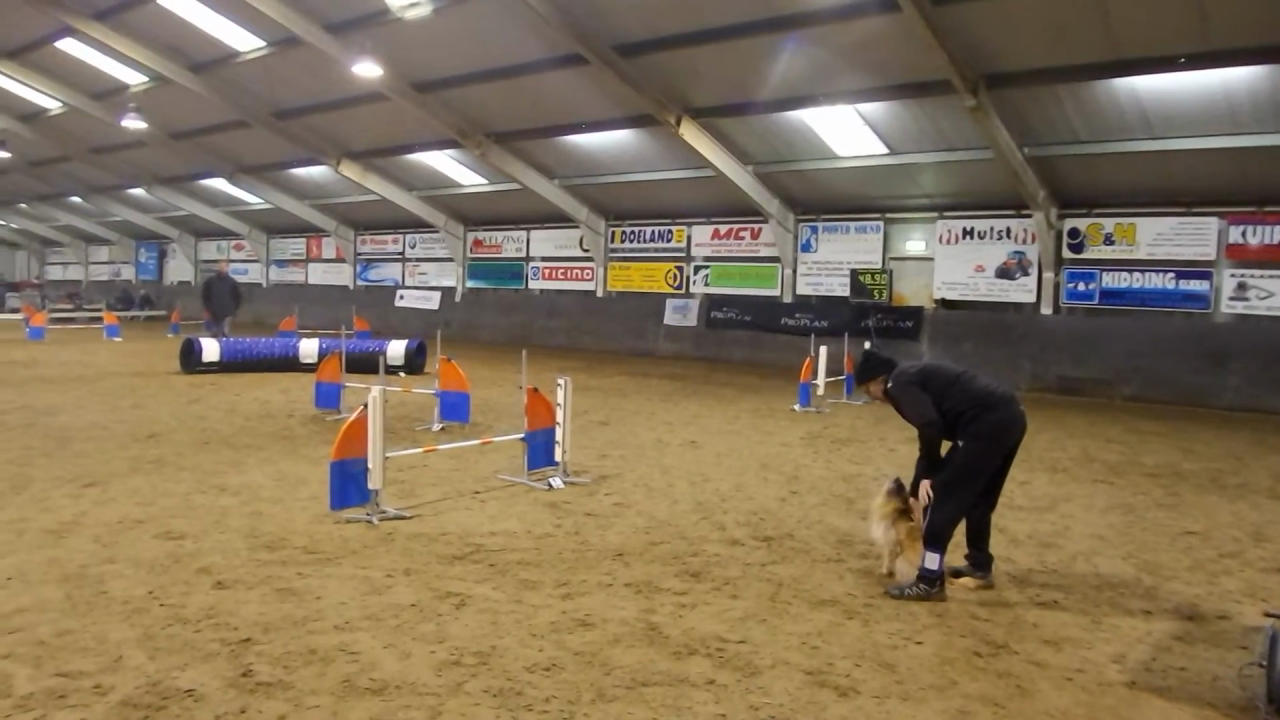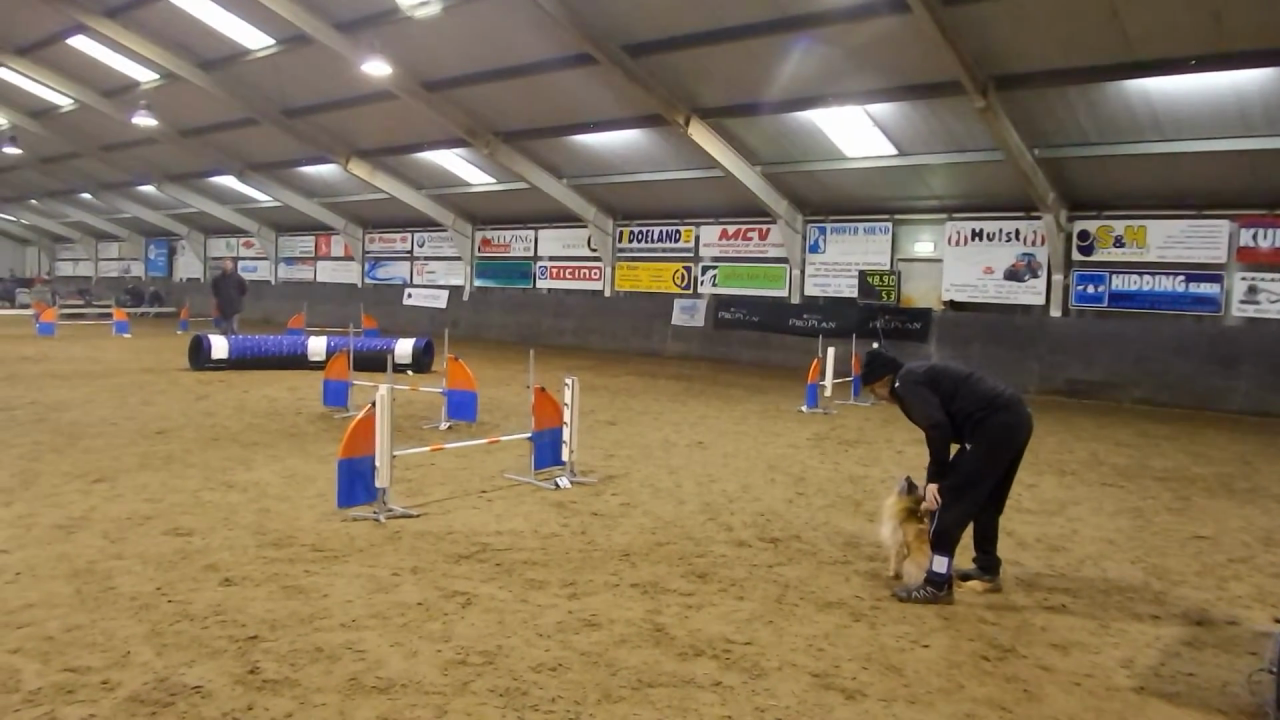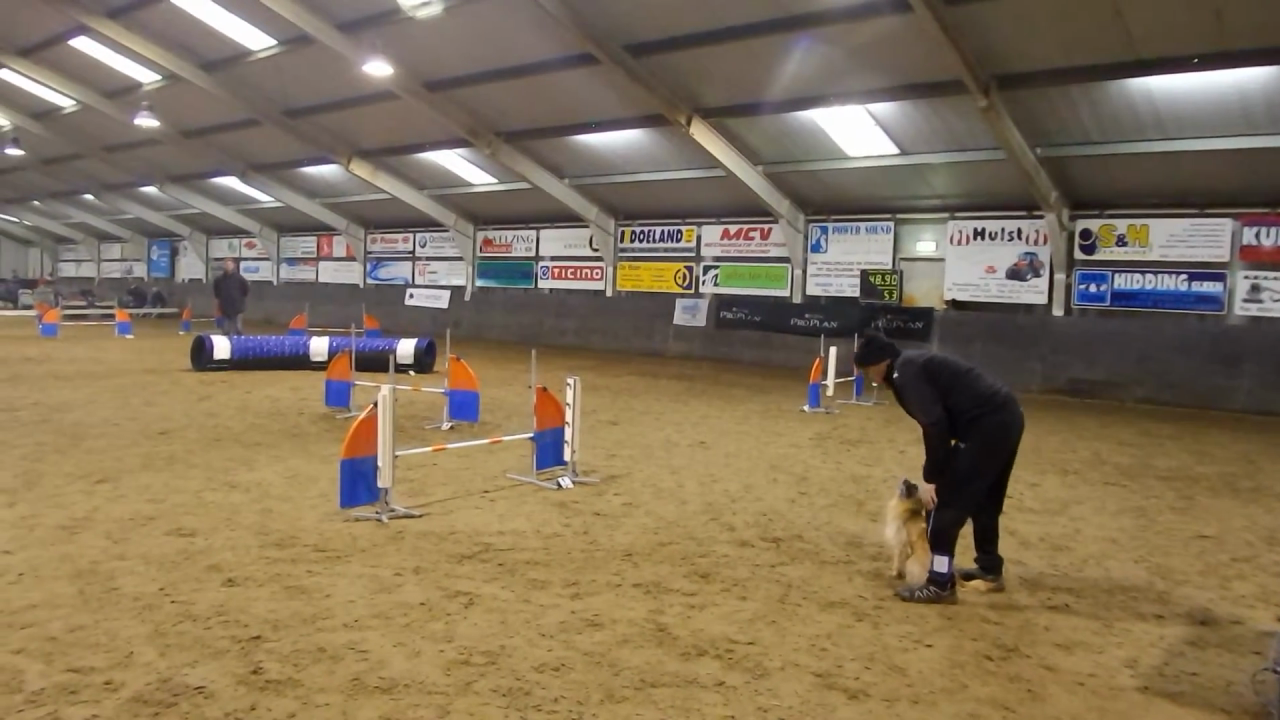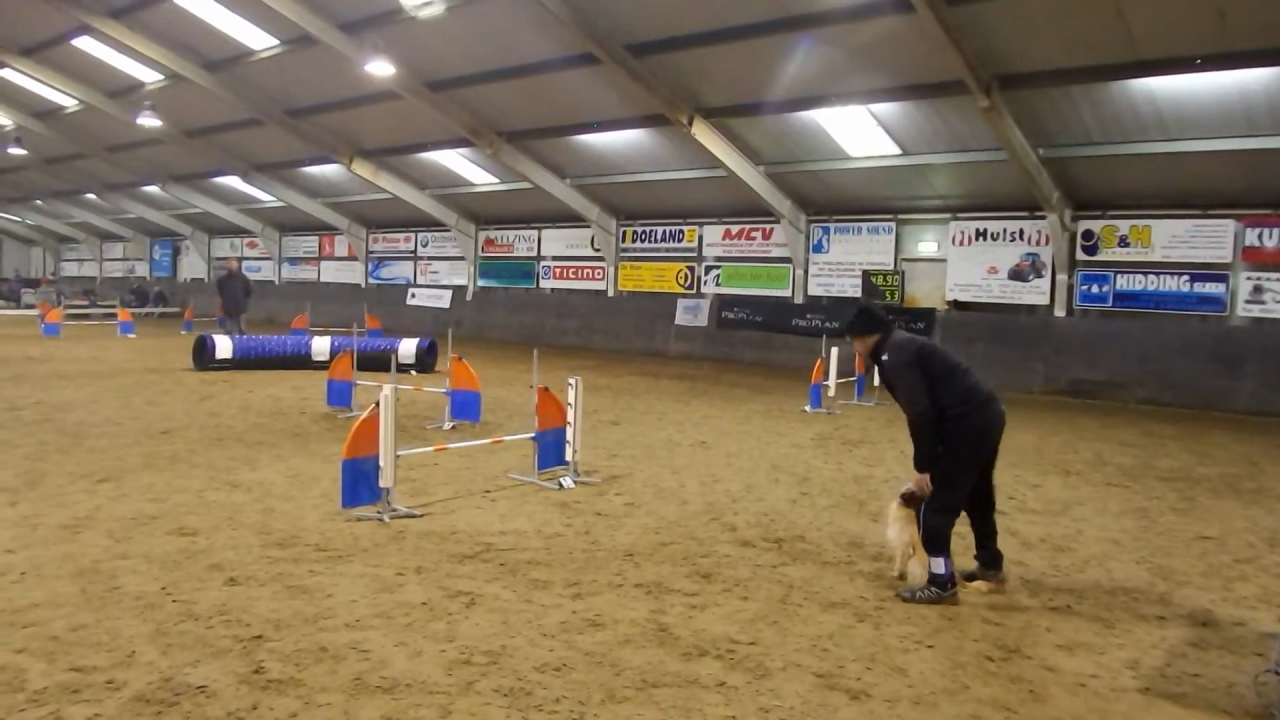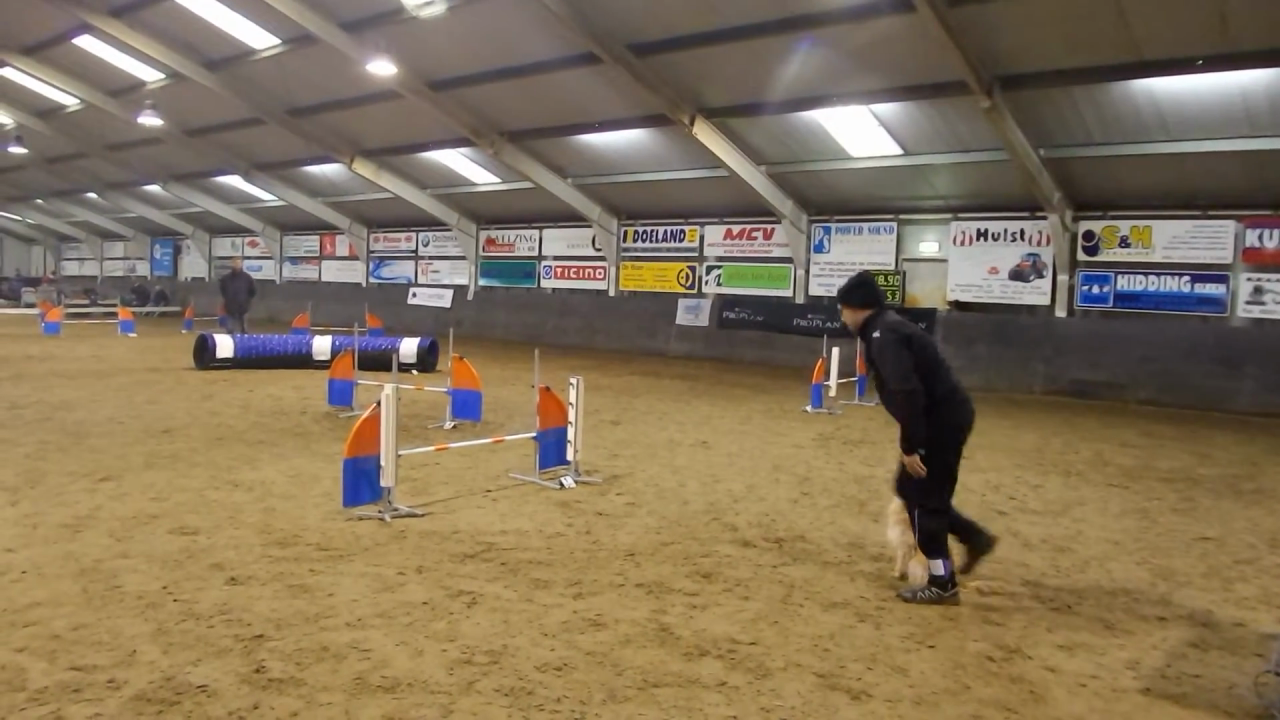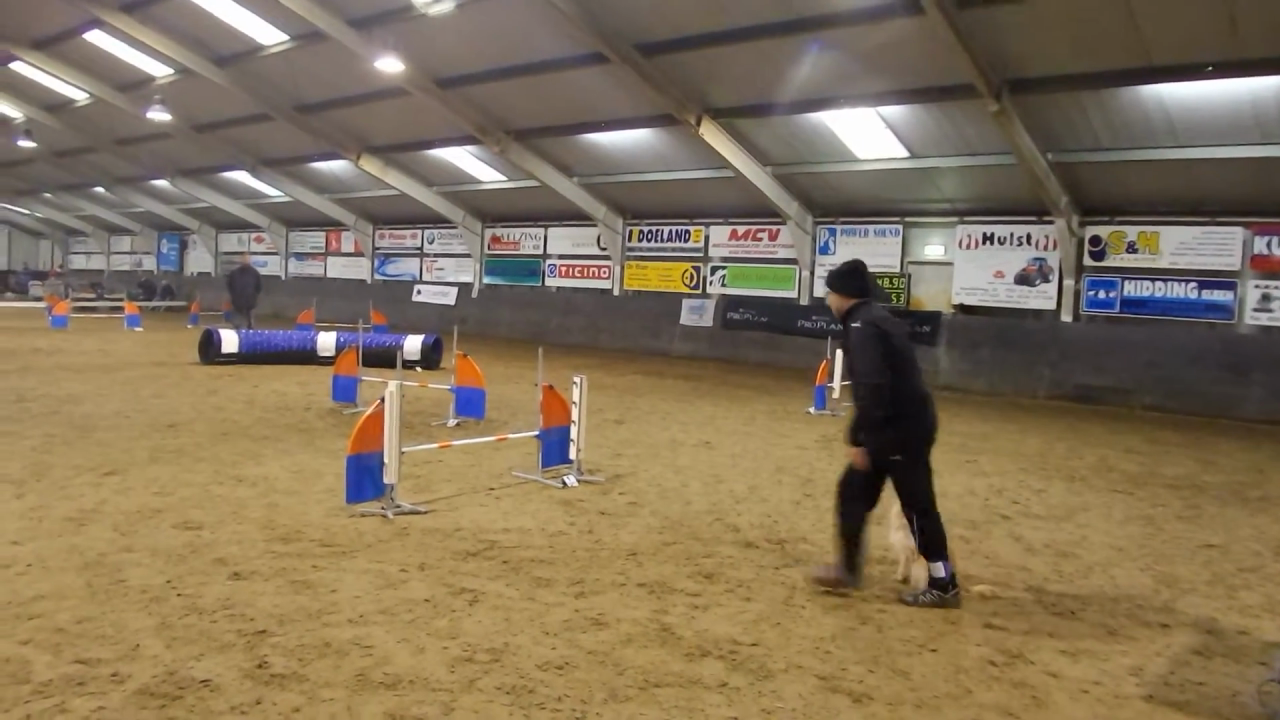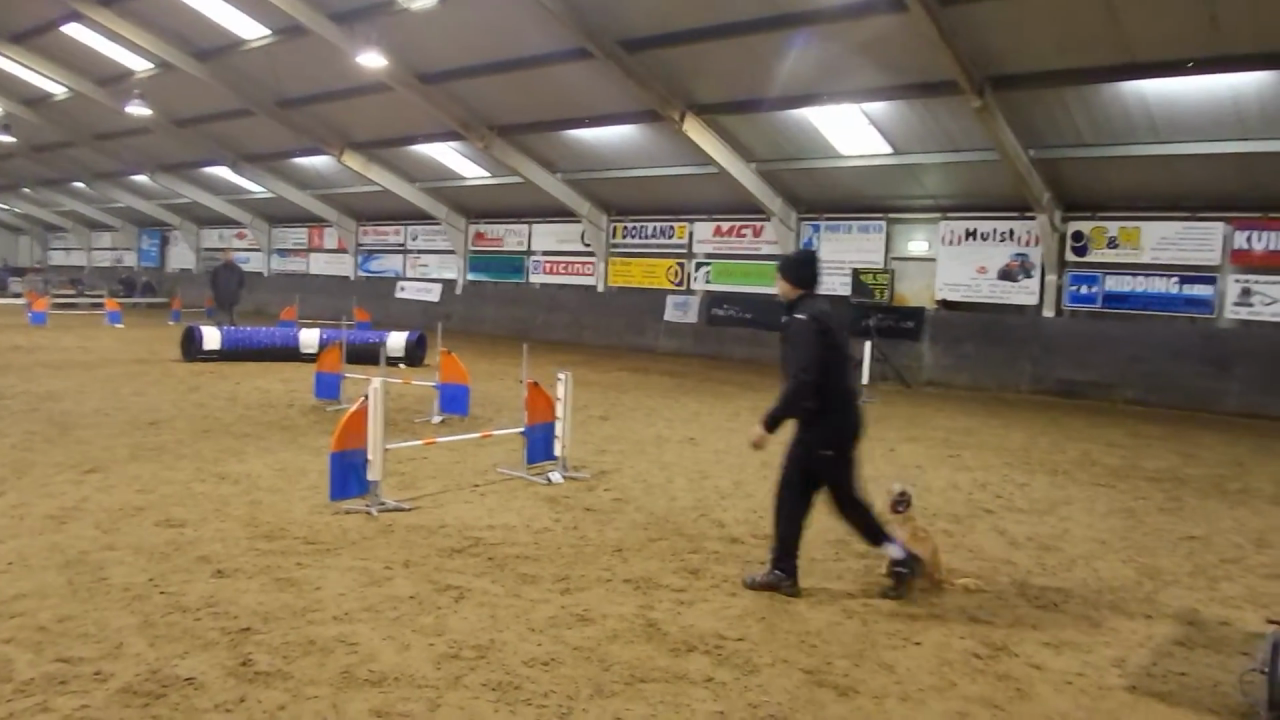
dt=0.2s
person 1, frame 1
left shoulder: (900, 384)
right shoulder: (914, 377)
left elbow: (930, 425)
right elbow: (932, 426)
left wrist: (928, 474)
right wrist: (916, 488)
left hip: (987, 423)
right hip: (1010, 416)
left knee: (940, 498)
right knee: (979, 497)
left ankle: (930, 581)
right ankle: (980, 566)
person 1, frame 2
left shoulder: (907, 383)
right shoulder: (920, 376)
left elbow: (937, 428)
right elbow: (943, 426)
left wrist: (935, 478)
right wrist: (938, 476)
left hip: (994, 426)
right hip: (1016, 418)
left knee: (949, 501)
right knee: (987, 500)
left ankle: (937, 584)
right ankle: (987, 569)
person 1, frame 3
left shoulder: (905, 372)
right shoulder: (914, 365)
left elbow: (934, 424)
right elbow: (941, 418)
left wrist: (931, 477)
right wrist: (937, 473)
left hip: (987, 424)
right hip: (1006, 416)
left knee: (945, 500)
right knee: (985, 499)
left ankle: (941, 584)
right ankle: (990, 569)
person 1, frame 4
left shoulder: (895, 356)
right shoulder: (902, 347)
left elbow: (919, 412)
left wrist: (922, 466)
right wrist: (925, 461)
left hip: (966, 422)
right hip: (986, 414)
left knee: (935, 502)
right knee: (975, 497)
left ankle: (941, 584)
right ankle: (991, 566)
person 1, frame 5
left shoulder: (882, 335)
right shoulder: (891, 328)
left elbow: (907, 392)
left wrist: (909, 447)
right wrist: (912, 443)
left hip: (940, 421)
right hip: (945, 416)
left knee: (925, 501)
right knee: (911, 489)
left ankle: (943, 584)
right ankle: (975, 539)
person 1, frame 6
left shoulder: (863, 327)
right shoulder: (876, 318)
left elbow: (873, 387)
left wrist: (856, 439)
left hip: (903, 425)
right hip: (898, 422)
left knee: (918, 504)
right knee: (853, 491)
left ankle: (945, 586)
right ankle: (847, 569)
person 1, frame 7
left shoulder: (804, 319)
right shoulder: (817, 314)
left elbow: (802, 382)
left wrist: (769, 423)
left hip: (828, 422)
right hip: (828, 418)
left knee: (843, 497)
right knee: (792, 494)
left ankle: (902, 562)
right ankle: (783, 572)
